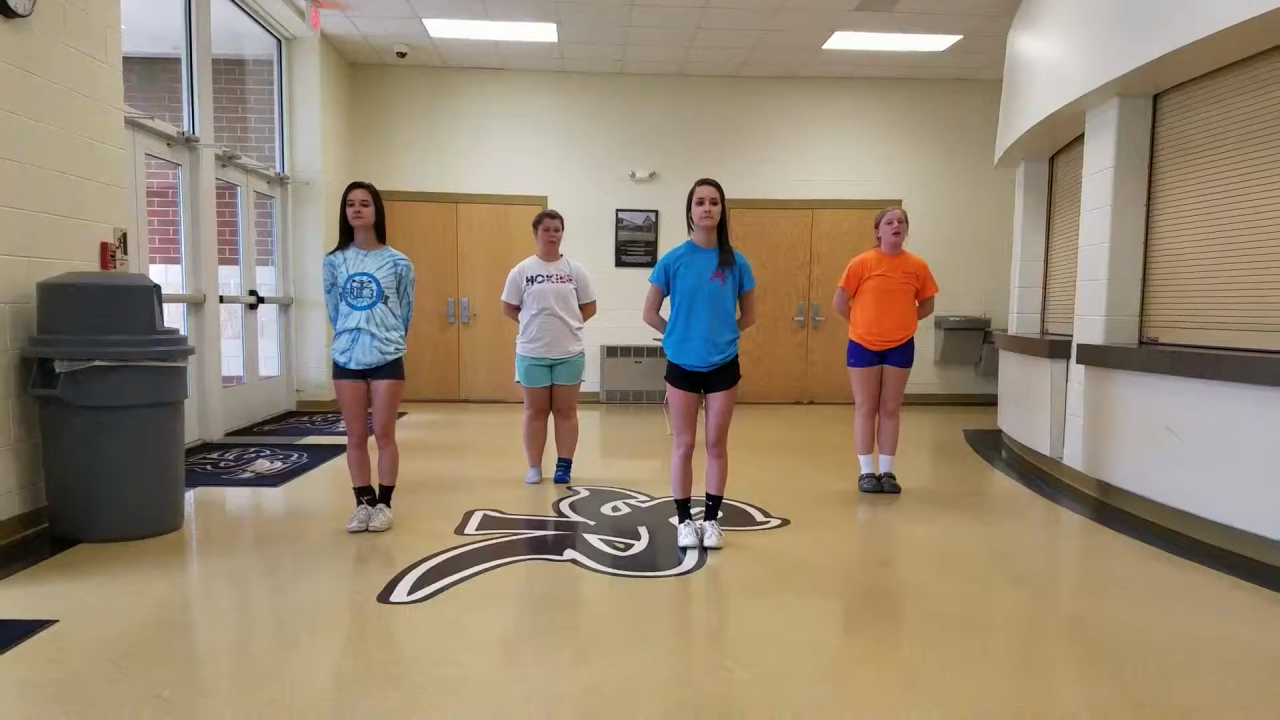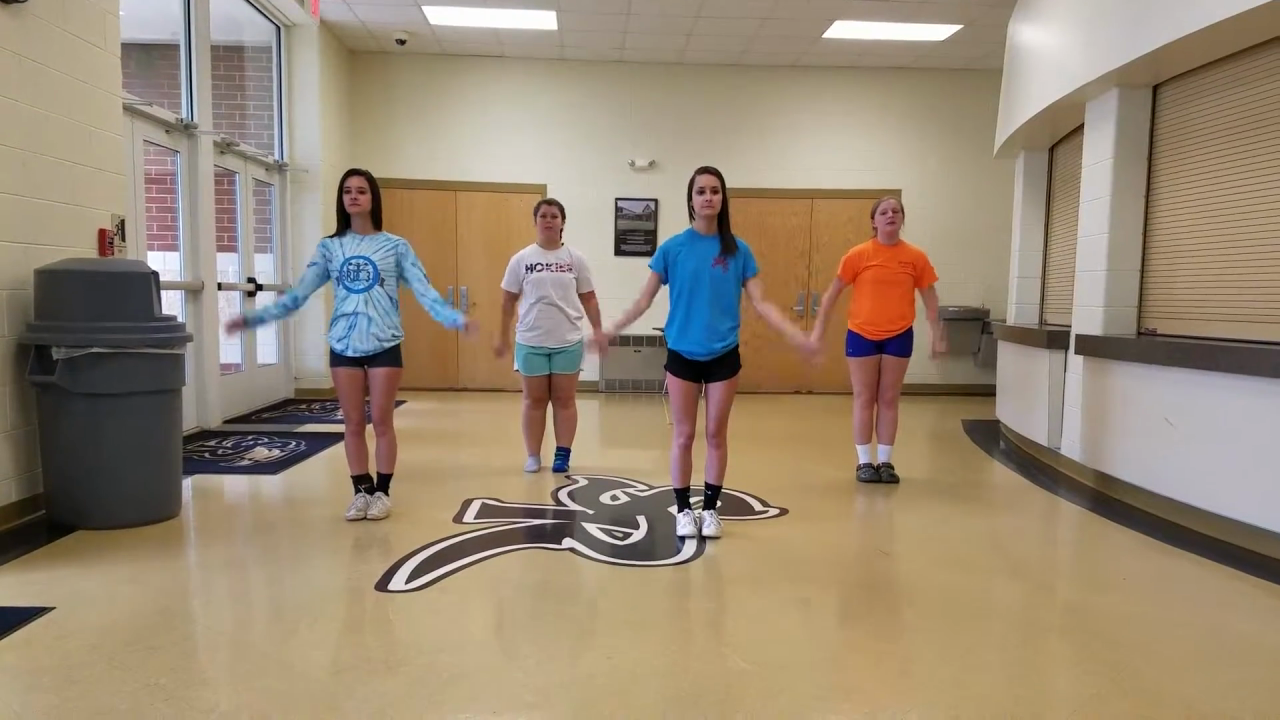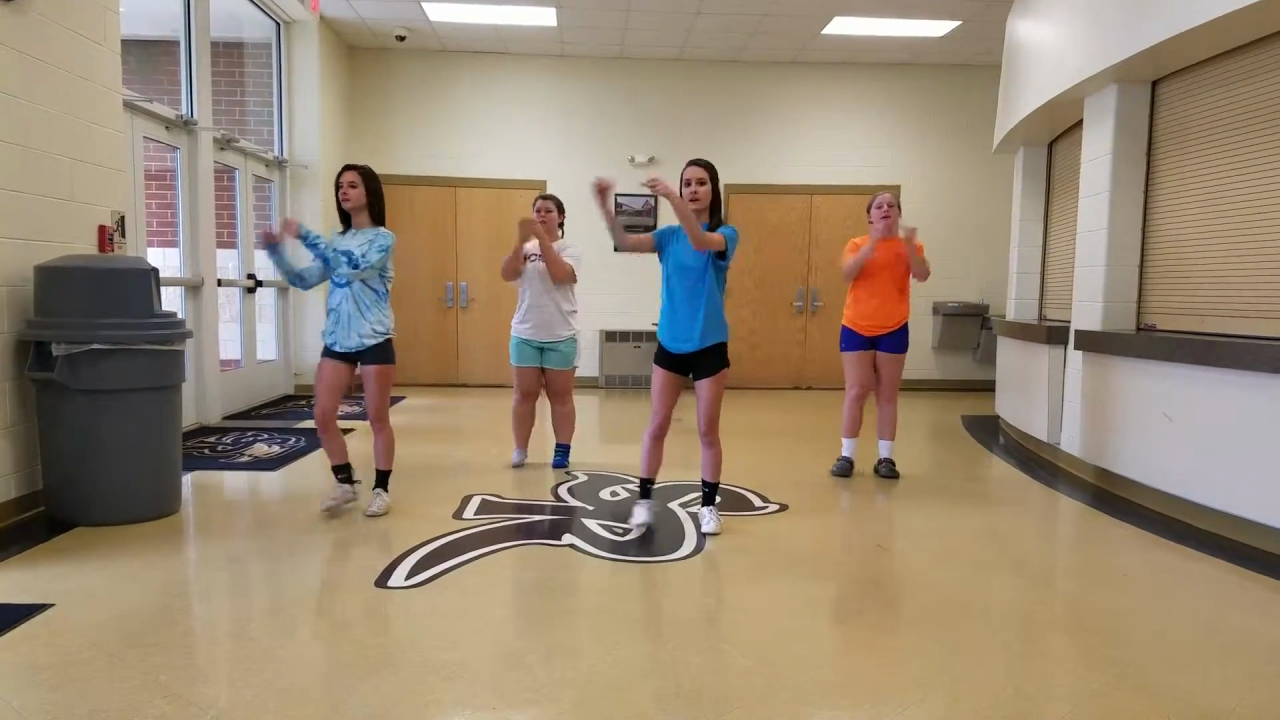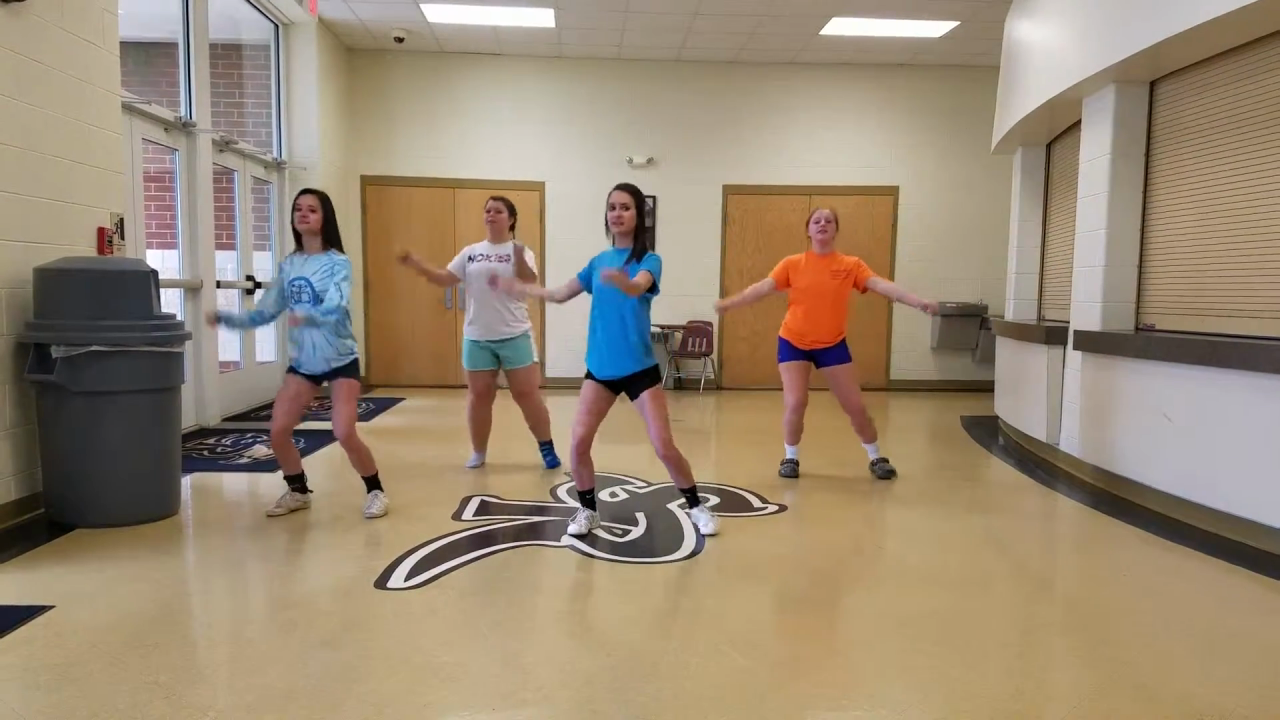
dt=0.7s
person 1, frame 1
left shoulder: (736, 262)
right shoulder: (672, 261)
left elbow: (748, 316)
right elbow: (650, 313)
left wrist: (720, 335)
right wrist: (682, 335)
left hip: (724, 366)
right hip: (682, 365)
left knee: (716, 445)
right knee: (684, 445)
left ankle: (712, 519)
right ankle: (685, 520)
person 1, frame 2
left shoulder: (737, 250)
right shoulder: (671, 248)
left elbow: (760, 302)
right elbow: (646, 298)
left wrist: (796, 335)
right wrist: (612, 330)
left hip: (724, 355)
right hip: (682, 353)
left knee: (716, 435)
right knee: (683, 435)
left ankle: (710, 509)
right ankle: (682, 510)
person 1, frame 3
left shoulder: (726, 234)
right shoulder: (669, 235)
left elbow: (701, 242)
right elbow: (624, 242)
left wrist: (674, 200)
right wrist: (605, 204)
left hip: (710, 346)
right hip: (670, 345)
left knee: (707, 431)
right knee: (657, 427)
left ankle: (708, 506)
right ankle: (644, 501)
person 1, frame 4
left shoulder: (649, 261)
right shoulder: (598, 260)
left elbow: (635, 290)
right elbow: (561, 294)
left wrist: (619, 280)
right wrist: (519, 288)
left hip: (641, 368)
right hip: (600, 367)
left knee: (664, 447)
right knee: (579, 441)
left ankle: (695, 506)
right ankle: (588, 509)
person 2, frame 1
left shoulder: (398, 262)
right shoulder: (334, 261)
left elbow: (405, 313)
right elbow: (334, 311)
right wrist: (348, 341)
left hip: (387, 359)
right hip: (346, 359)
left knee: (384, 435)
right knee: (355, 437)
left ankle: (384, 504)
right ankle: (363, 503)
person 2, frame 2
left shoulder: (395, 246)
right shoulder: (329, 247)
left elbow: (422, 289)
right elbow: (300, 292)
left wrist: (454, 318)
right wrist: (256, 317)
left hip: (384, 344)
right hip: (343, 345)
left knee: (381, 421)
right knee: (353, 423)
left ankle: (382, 492)
right ankle: (361, 491)
person 2, frame 3
left shoulder: (382, 238)
right shoulder: (337, 240)
left elbow: (351, 267)
right elbow: (304, 280)
left wrist: (307, 237)
right wrist: (276, 249)
left hip: (374, 341)
right hip: (336, 341)
left knee: (377, 418)
right knee: (323, 416)
left ankle: (381, 488)
right ankle: (344, 483)
person 2, frame 4
left shoulder: (339, 263)
right shoulder: (288, 264)
left elbow: (337, 308)
right elbow: (266, 311)
left wrist: (308, 316)
right wrist: (229, 319)
left hip: (341, 361)
right hip: (302, 363)
left knee: (345, 434)
right knee: (278, 431)
left ankle: (375, 490)
right ankle: (297, 490)
person 3, frame 1
left shoulder: (918, 266)
right shoulder: (862, 263)
left elbow: (927, 305)
right elbow: (839, 302)
left wrist: (902, 321)
right wrist: (862, 323)
left hip: (900, 347)
right hip: (864, 345)
left knee: (891, 410)
right knee: (866, 409)
left ankle: (887, 471)
right ankle: (867, 472)
person 3, frame 2
left shoulder: (916, 256)
right shoulder: (859, 254)
left elbow: (929, 295)
right elbow: (835, 290)
left wrist: (937, 333)
right wrist: (819, 326)
left hip: (899, 336)
right hip: (862, 335)
left knee: (889, 400)
right knee: (864, 398)
left ankle: (884, 462)
right ankle: (864, 460)
person 3, frame 3
left shoulder: (911, 246)
right shoulder: (856, 244)
left elbow: (922, 275)
right elbow: (849, 272)
left wrist: (909, 244)
right wrist: (873, 241)
left hip: (894, 330)
right hip: (857, 329)
left knee: (887, 396)
right knee: (855, 392)
left ankle: (885, 458)
right ankle: (846, 456)
person 3, frame 4
left shoulder: (851, 265)
right shoulder: (792, 264)
left elbow: (883, 286)
right elbow: (763, 288)
left wrist: (919, 301)
right wrist: (730, 303)
left hip: (833, 345)
right hip: (794, 343)
left knee: (856, 405)
right knee: (796, 403)
left ankle: (876, 457)
right ankle: (790, 458)
person 4, frame 1
left shoulder: (574, 269)
right shoulder: (522, 270)
left elbow: (590, 307)
right elbow: (509, 308)
left wrist: (567, 324)
right wrist: (534, 323)
left hip: (569, 353)
right hip: (532, 353)
left knee: (566, 411)
right knee: (535, 411)
left ankle: (564, 465)
right ankle: (534, 467)
person 4, frame 2
left shoulder: (575, 258)
right shoulder: (522, 258)
left elbow: (588, 297)
right elbow: (509, 298)
left wrist: (598, 330)
right wrist: (503, 335)
left hip: (568, 341)
right hip: (531, 341)
left knee: (564, 400)
right knee: (534, 400)
left ankle: (563, 454)
right ankle: (533, 456)
person 4, frame 3
left shoulder: (569, 249)
right shoulder: (523, 249)
left elbow: (561, 275)
right elbow: (507, 274)
left wrist: (543, 240)
right wrist: (522, 240)
left hip: (560, 336)
right hip: (525, 334)
left knee: (561, 395)
right knee: (524, 394)
left ankle: (562, 451)
right ankle: (520, 450)
person 4, frame 4
left shoulder: (519, 251)
right shoulder: (471, 252)
left elbow: (528, 277)
right elbow: (444, 279)
left wrist: (519, 255)
right wrist: (417, 265)
left hip: (514, 335)
right hip: (478, 336)
left knee: (528, 394)
right knee: (479, 396)
left ankle: (547, 447)
right ankle: (479, 452)
